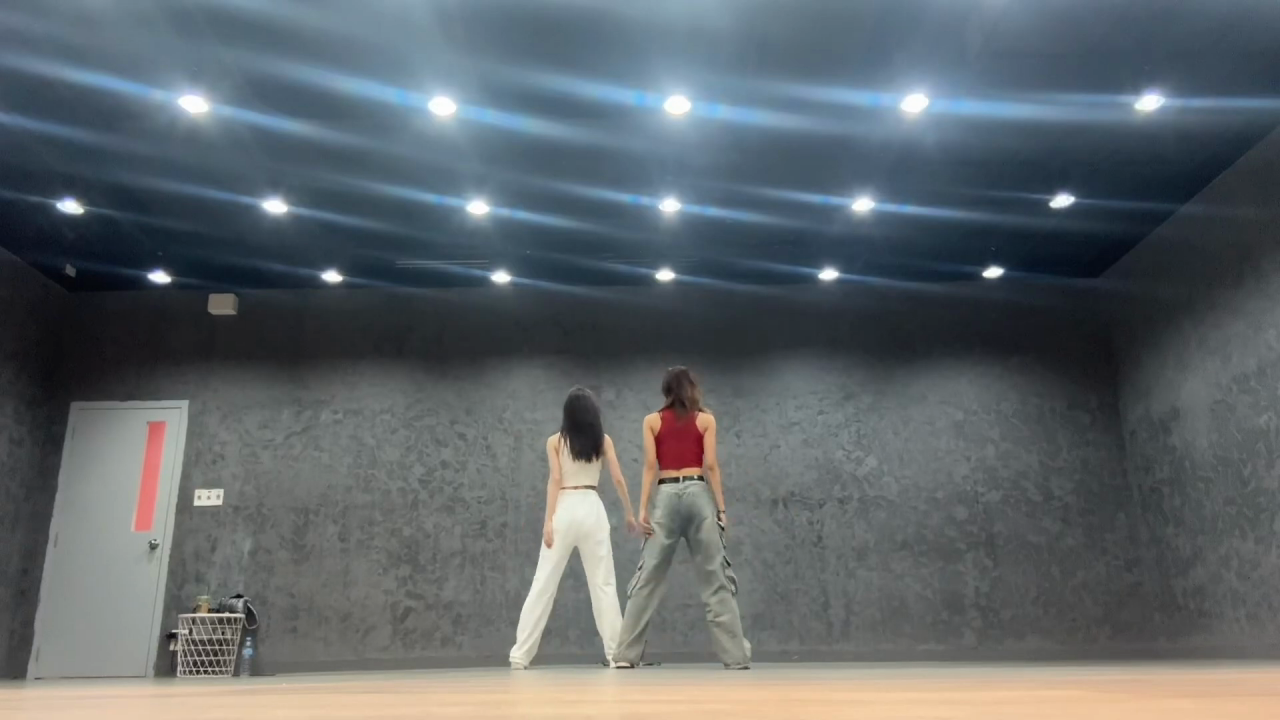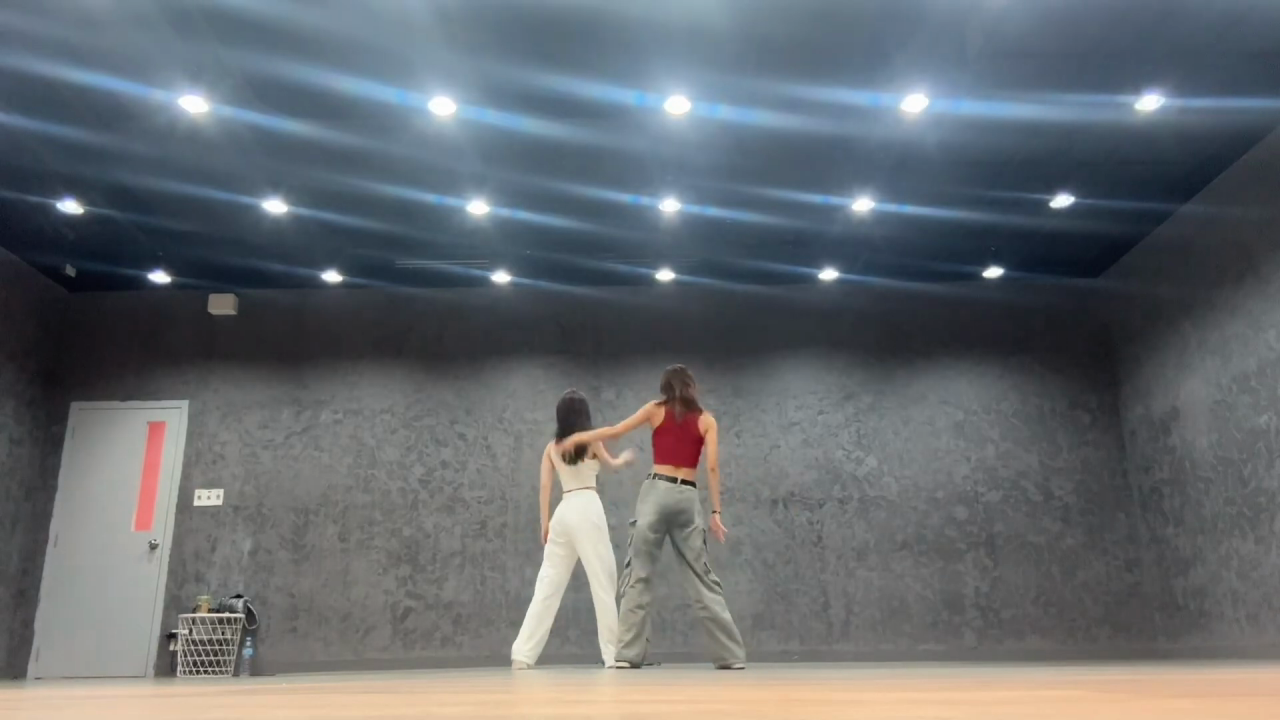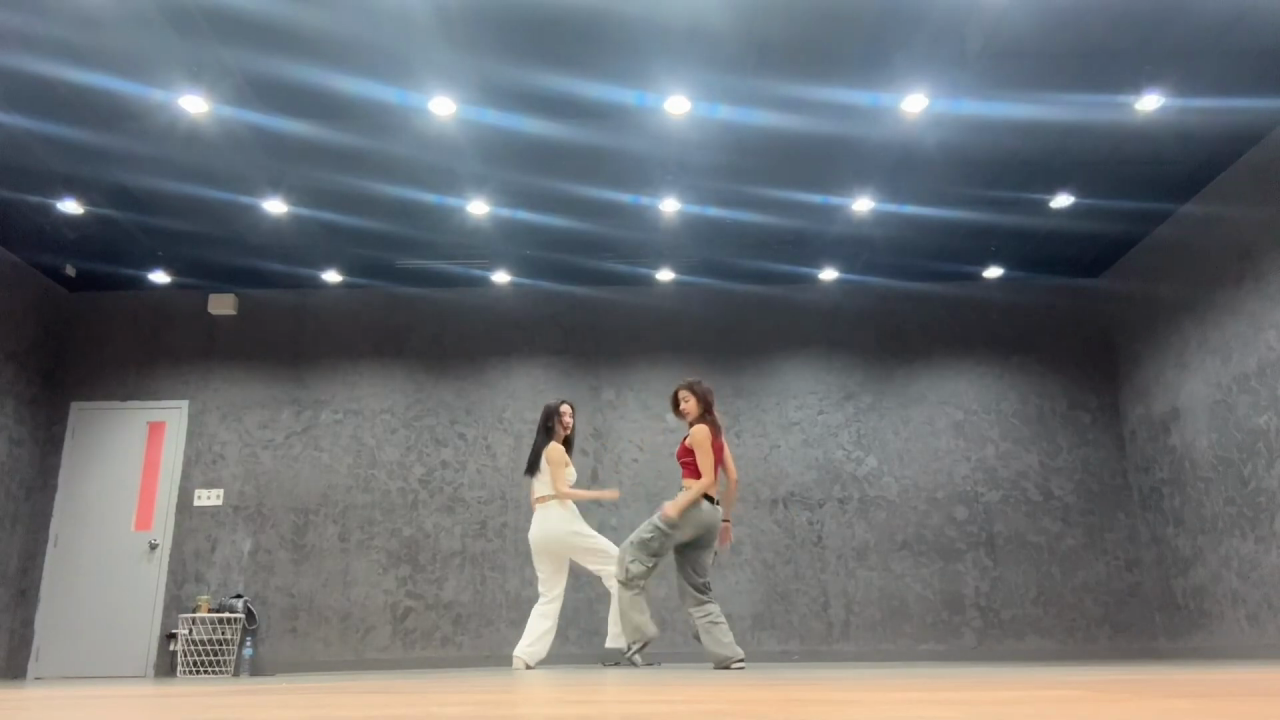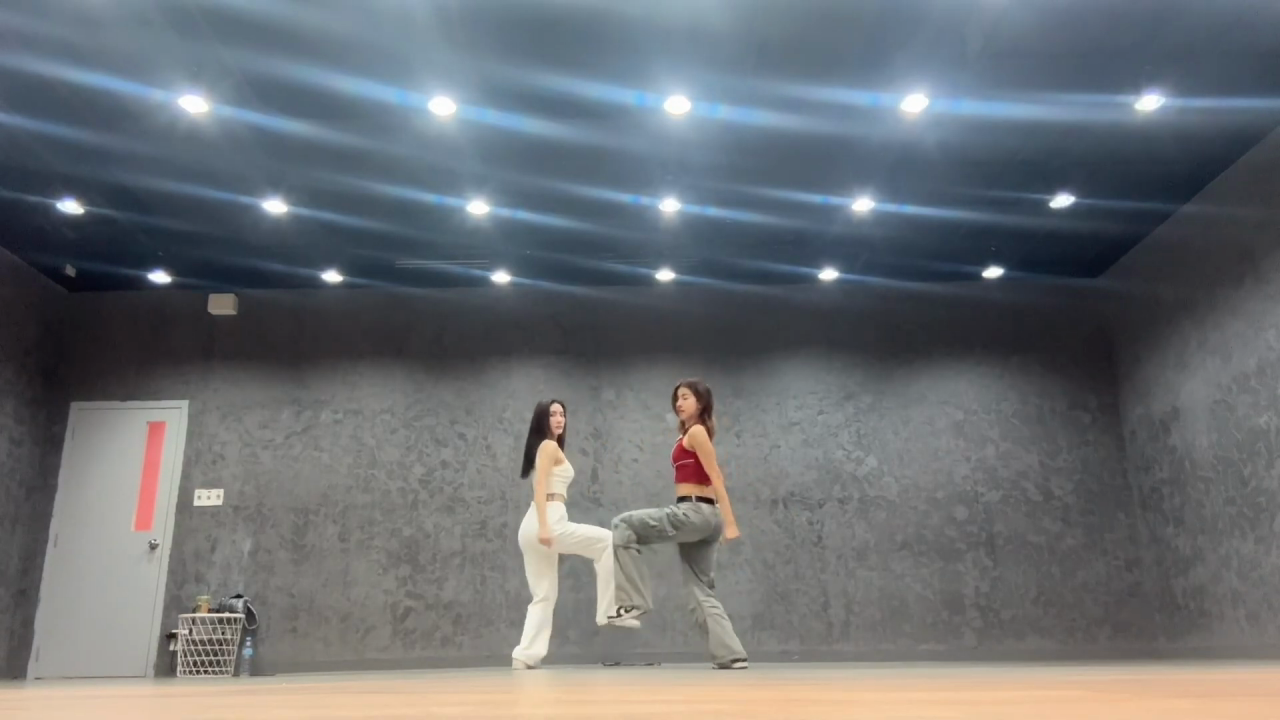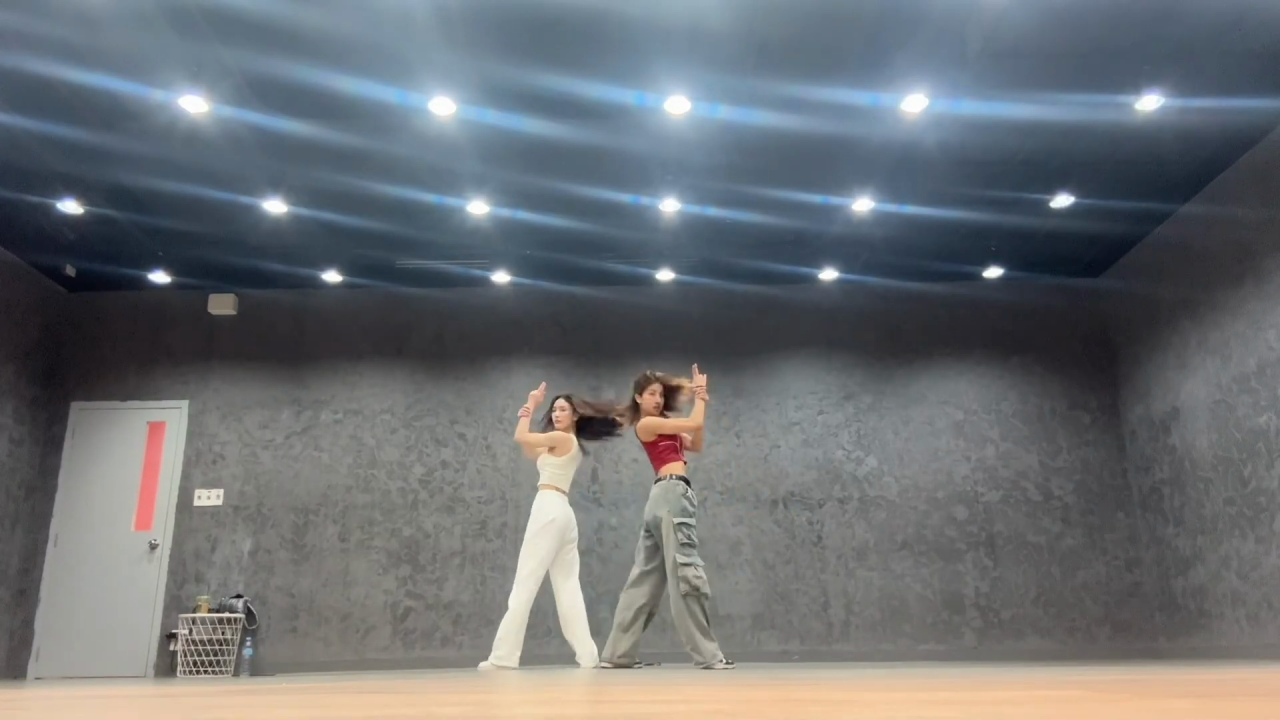
dt=1s
person 1, frame 1
left shoulder: (652, 421)
right shoulder: (706, 420)
left elbow: (650, 466)
right elbow: (711, 466)
left wrist: (643, 508)
right wrist: (721, 508)
left hip: (666, 496)
right hip: (698, 494)
left knee: (647, 577)
right knee: (716, 577)
left ankle: (626, 655)
right ankle: (735, 655)
person 1, frame 2
left shoulder: (655, 410)
right shoulder: (706, 420)
left elbow: (616, 432)
right elbow: (712, 467)
left wrist: (580, 437)
right wrist: (716, 511)
left hip: (656, 492)
right hip: (686, 498)
left knee: (639, 575)
right knee: (702, 577)
left ankle: (627, 654)
right ankle: (731, 654)
person 1, frame 3
left shoulder: (699, 431)
right shoulder: (715, 432)
left elbow: (708, 478)
right elbow: (732, 478)
left wrist: (677, 504)
right wrist: (726, 519)
left hip: (692, 509)
right hip: (710, 513)
left knee: (631, 559)
right knee: (697, 589)
left ankle: (638, 634)
right ankle: (728, 654)
person 1, frame 4
left shoulder: (695, 432)
right shoulder: (699, 432)
left elbow: (716, 478)
right elbow: (715, 479)
left wrist: (729, 522)
left hip: (692, 513)
right hip: (705, 515)
left knee: (624, 526)
right knee: (701, 589)
left ankle: (634, 602)
right ankle: (731, 654)
person 1, frame 5
left shoulder: (662, 424)
right shoulder: (647, 423)
left elbow: (695, 444)
right elbow: (695, 424)
left wrist: (700, 400)
right wrist: (700, 397)
left hip: (666, 497)
right hip: (672, 493)
left knee: (644, 578)
right knee: (685, 573)
left ankle: (618, 653)
right ankle: (707, 655)
person 2, frame 1
left shoulder: (555, 441)
right shoulder: (604, 440)
left elbow: (555, 480)
right elbow: (618, 479)
left wrist: (548, 520)
right wrist: (630, 514)
left hip: (563, 509)
right hip: (591, 509)
left knee: (543, 584)
right knee: (603, 584)
left ankle: (520, 655)
right ankle: (617, 654)
person 2, frame 2
left shoulder: (552, 447)
right shoulder: (592, 442)
left elbow: (545, 485)
right elbow: (611, 464)
left wrist: (544, 523)
right wrist: (624, 457)
left hip: (564, 513)
right hip: (587, 510)
left knee: (548, 585)
right knee: (603, 585)
left ankle: (523, 653)
right ankle: (613, 654)
person 2, frame 3
left shoulder: (540, 452)
right shoulder: (556, 449)
right elbow: (561, 491)
right wrist: (600, 494)
left hip: (539, 528)
right hip: (562, 522)
left knee: (549, 596)
right knee: (617, 567)
left ankle: (525, 654)
right ankle: (621, 638)
person 2, frame 4
left shoulder: (540, 449)
right shoulder: (549, 446)
right elbow: (541, 486)
right wrist: (545, 526)
left hip: (532, 527)
right hip: (549, 521)
left knee: (544, 596)
right knee: (608, 542)
left ankle: (525, 655)
right ankle: (611, 610)
person 2, frame 5
left shoulder: (563, 439)
right shoulder: (570, 445)
left elbow: (521, 437)
right elbow: (531, 449)
left wrist: (531, 406)
right wrist: (531, 406)
left hip: (549, 510)
right hip: (562, 513)
left knee: (525, 584)
right knee: (568, 587)
left ankle: (504, 657)
right ankle: (587, 655)
